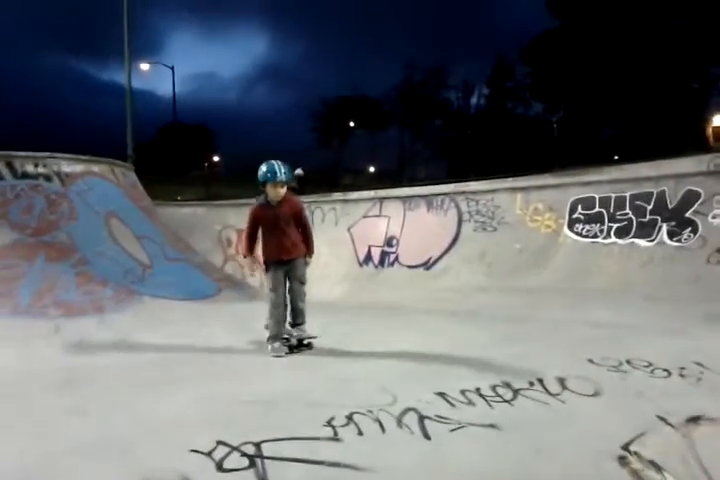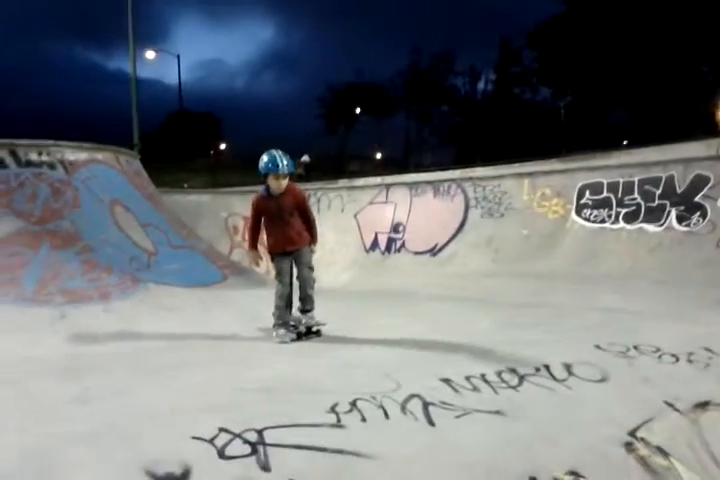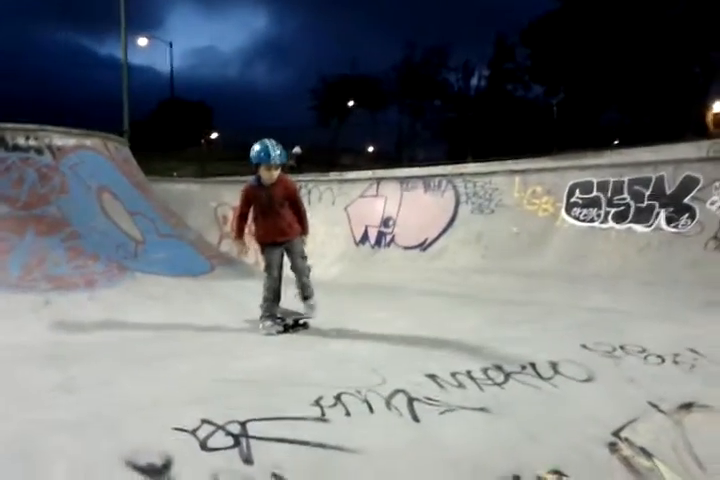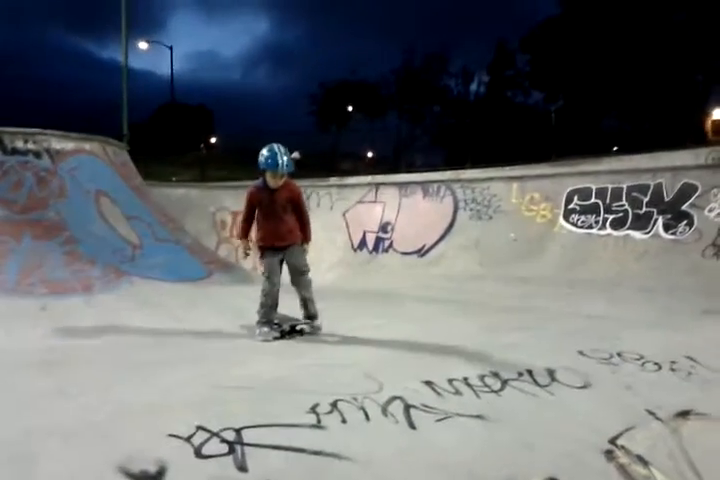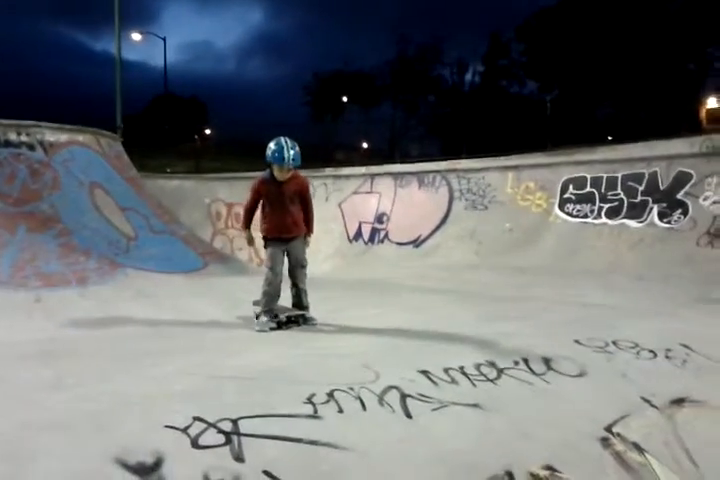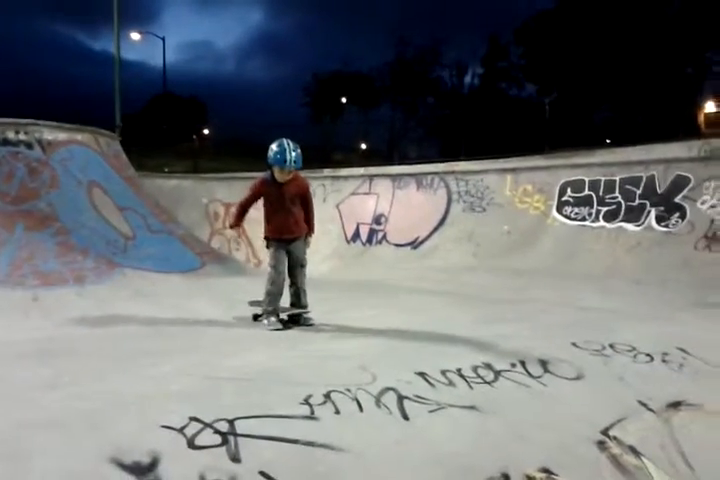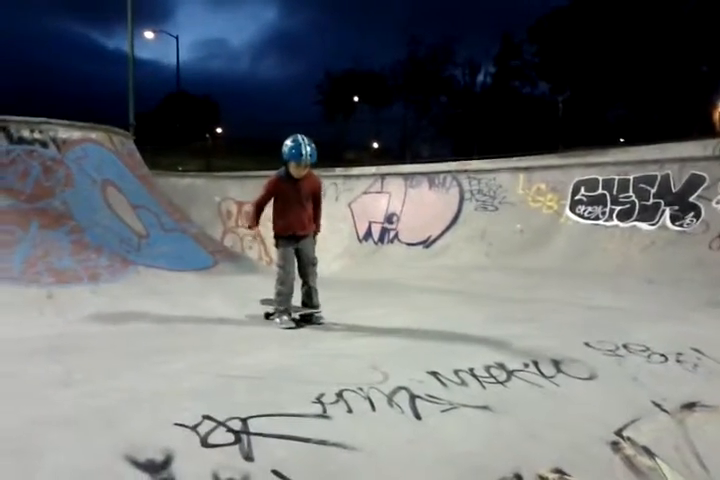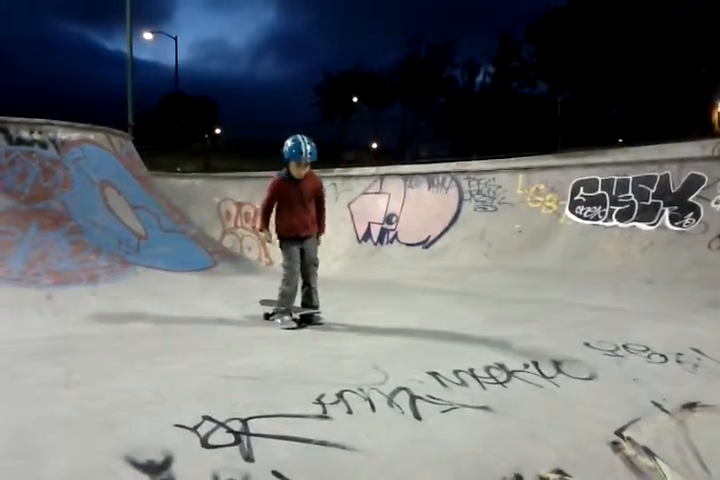
dt=0.2s
person 1, frame 1
left shoulder: (294, 204)
right shoulder: (258, 210)
left elbow: (305, 228)
right elbow: (251, 232)
left wrist: (309, 252)
right wrist: (249, 254)
left hip: (296, 256)
right hip: (273, 260)
left knee: (297, 293)
right knee: (276, 298)
left ankle: (298, 325)
right ankle: (275, 339)
person 1, frame 2
left shoulder: (296, 194)
right shoulder: (260, 201)
left elbow: (308, 217)
right elbow: (254, 225)
left wrist: (313, 240)
right wrist: (253, 249)
left hip: (301, 244)
right hip: (278, 250)
left knee: (306, 279)
right knee: (283, 286)
left ankle: (307, 311)
right ankle: (281, 325)
person 1, frame 3
left shoulder: (287, 185)
right shoulder: (250, 190)
left elbow: (299, 208)
right elbow: (243, 214)
left wrist: (304, 231)
right wrist: (239, 238)
left hip: (292, 235)
right hip: (268, 240)
left knee: (301, 267)
right knee: (272, 277)
left ankle: (307, 298)
right ankle: (268, 317)
person 1, frame 4
left shoulder: (293, 190)
right shoulder: (255, 192)
left elbow: (302, 215)
right elbow: (247, 216)
left wrist: (306, 240)
right wrist: (244, 239)
left hip: (293, 242)
right hip: (268, 245)
left knee: (301, 279)
right knee: (270, 284)
left ankle: (311, 316)
right ankle: (265, 323)
person 1, frame 5
left shoulder: (301, 182)
right shoulder: (262, 183)
left elbow: (307, 207)
right elbow: (250, 206)
left wrist: (308, 232)
right wrist: (246, 229)
left hip: (297, 235)
right hip: (273, 237)
left knee: (299, 273)
right knee: (273, 274)
left ankle: (301, 310)
right ankle: (265, 314)
person 1, frame 6
left shoulder: (301, 184)
right shoulder: (263, 184)
left elbow: (308, 208)
right elbow: (245, 204)
left wrist: (309, 232)
right wrist: (236, 225)
left hip: (298, 236)
right hip: (275, 237)
left knee: (298, 274)
right knee: (276, 274)
left ankle: (299, 311)
right ankle: (270, 314)
person 1, frame 7
left shoulder: (314, 182)
right shoulder: (276, 181)
right elbow: (260, 202)
left wrist: (316, 230)
right wrist: (254, 224)
left hip: (306, 234)
right hip: (284, 235)
left knee: (309, 272)
right knee: (285, 273)
left ankle: (311, 309)
right ankle: (281, 312)
person 1, frame 8
left shoulder: (315, 182)
right shoulder: (279, 183)
left elbow: (320, 207)
right elbow: (267, 206)
left wrist: (320, 231)
right wrist: (264, 228)
left hip: (310, 235)
right hip: (287, 236)
left knee: (310, 273)
right knee: (291, 273)
left ankle: (310, 310)
right ankle: (283, 312)
